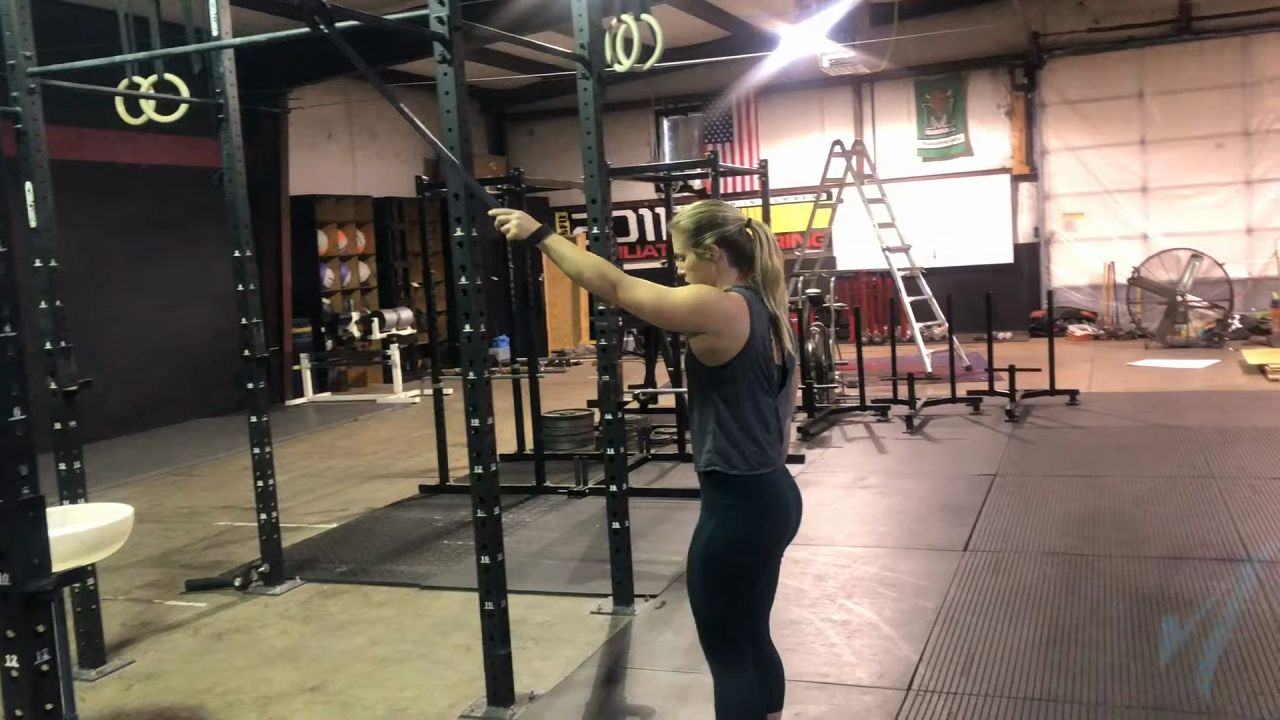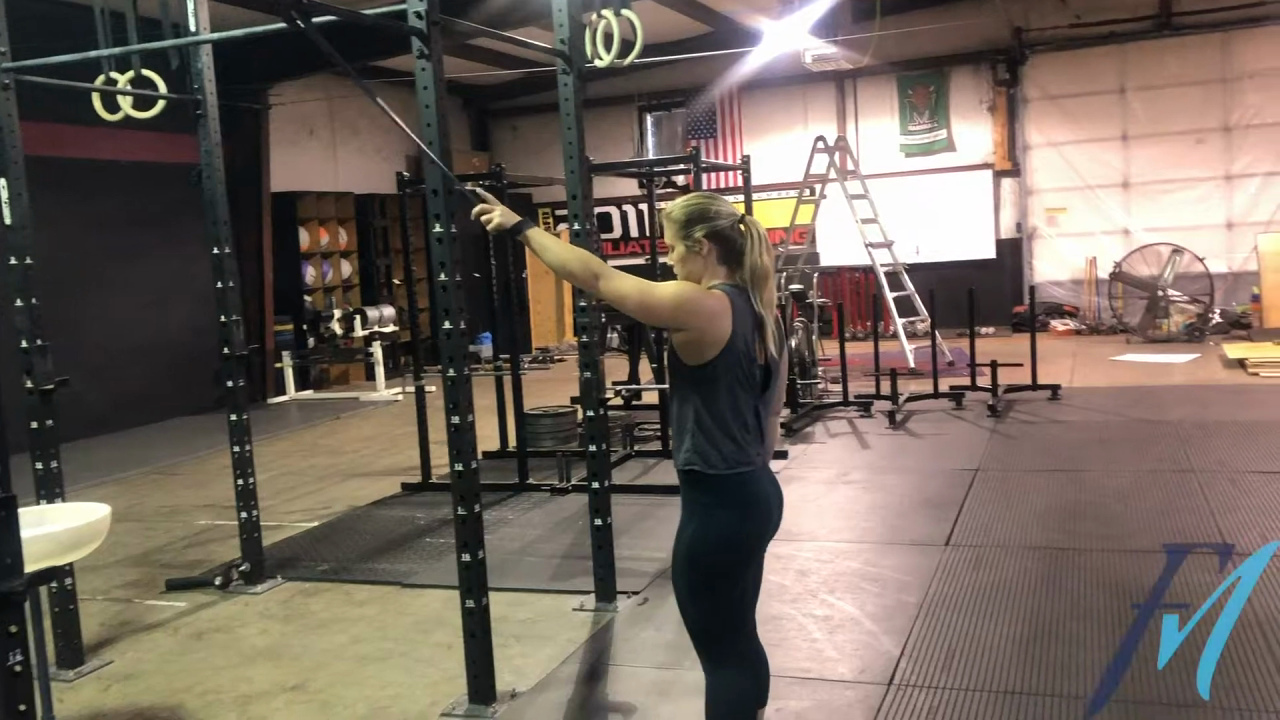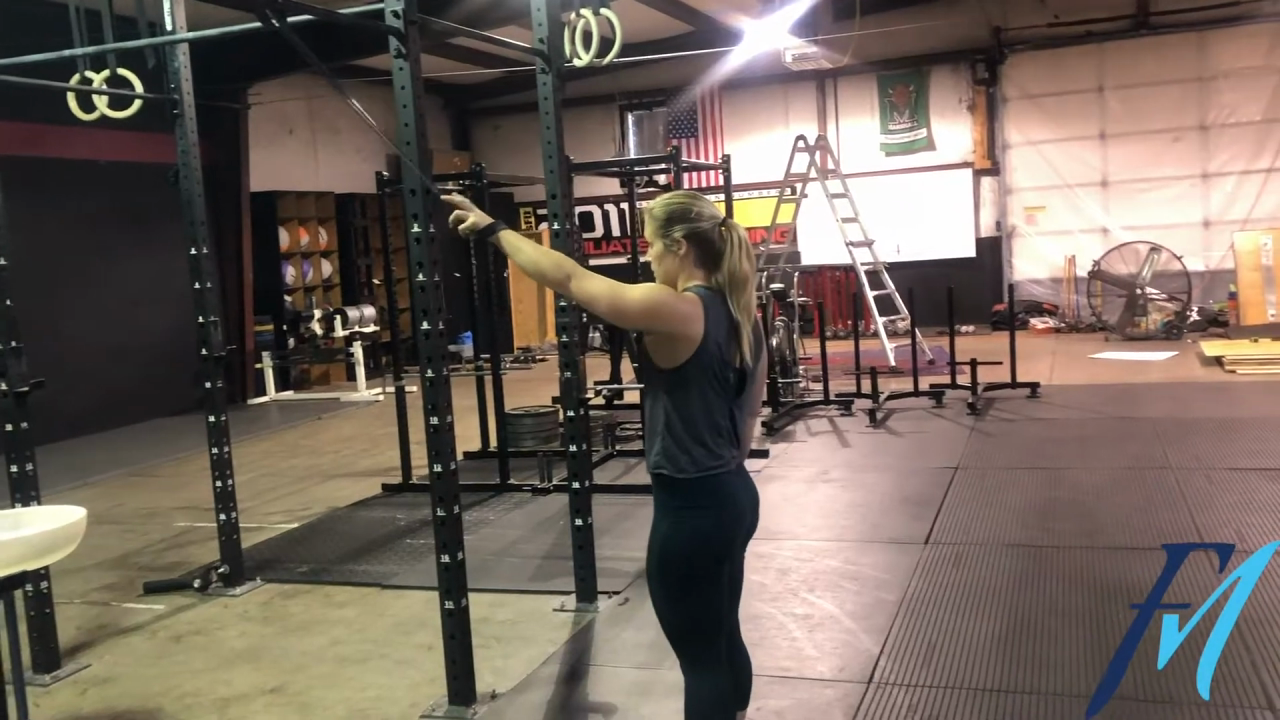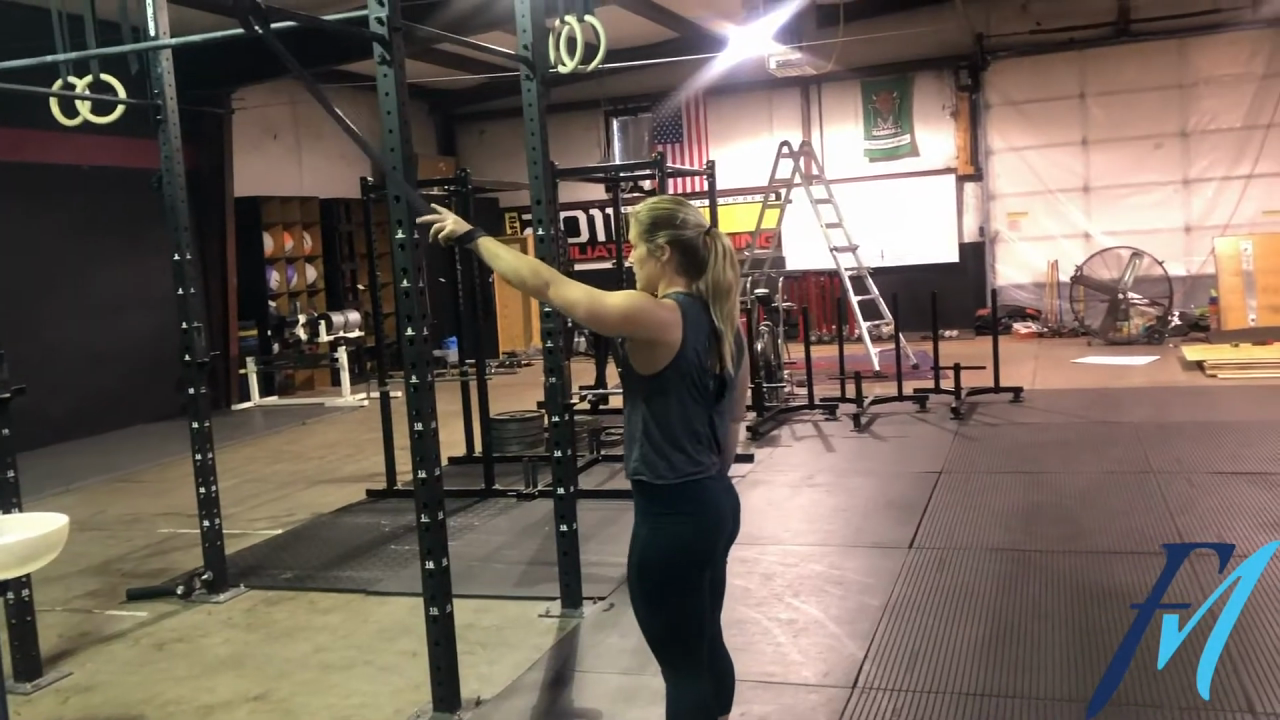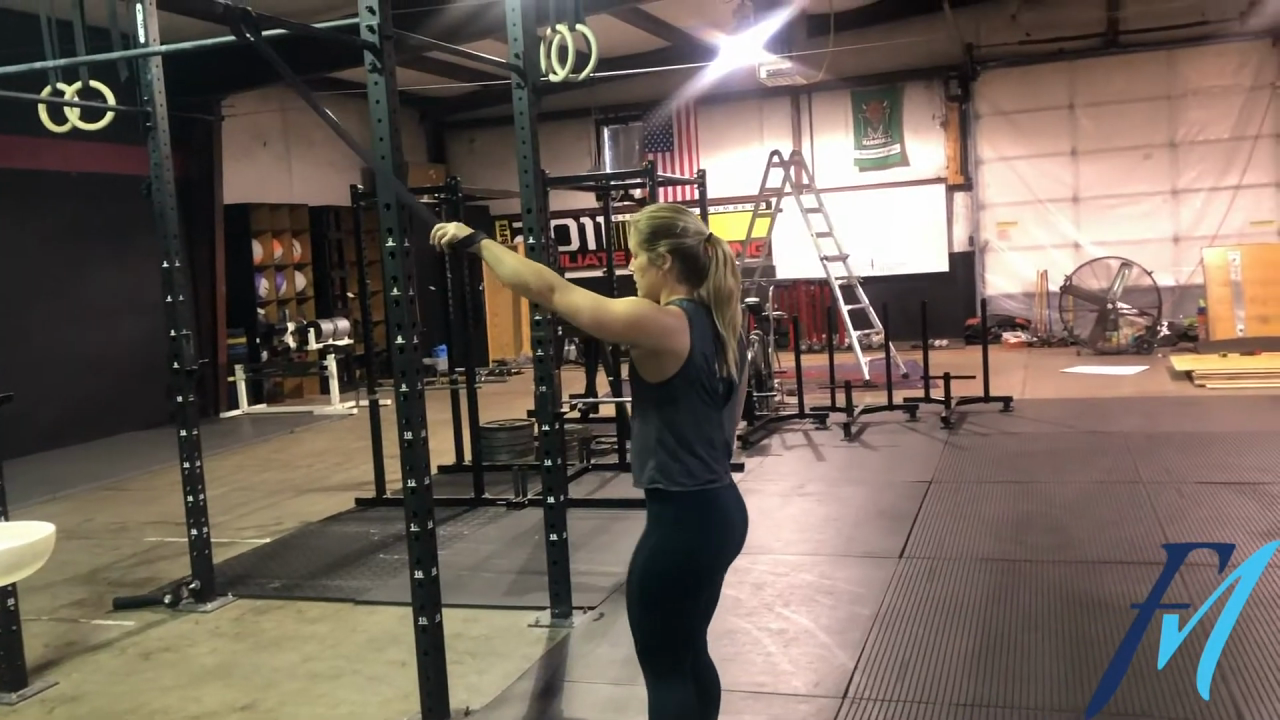
dt=0.3s
person 1, frame 1
left shoulder: (719, 310)
right shoulder: (768, 312)
left elbow: (613, 285)
left wrist: (539, 234)
left hip: (737, 505)
right hip: (773, 496)
left knee: (727, 655)
right knee: (751, 640)
person 1, frame 2
left shoulder: (700, 306)
right shoulder: (760, 312)
left elbow: (596, 277)
left wrist: (520, 227)
left hip: (717, 504)
right hip: (756, 495)
left knee: (721, 654)
right knee: (739, 641)
person 1, frame 3
left shoulder: (674, 311)
right shoulder: (741, 315)
left elbow: (568, 278)
left wrist: (493, 228)
left hip: (690, 507)
right hip: (733, 496)
left knee: (701, 657)
right knee: (722, 640)
person 1, frame 4
left shoulder: (654, 318)
right shoulder: (722, 321)
left elbow: (547, 284)
left wrist: (472, 236)
left hip: (671, 514)
right hip: (715, 504)
left knee: (682, 664)
right knee: (704, 646)
person 1, frame 5
left shoulder: (660, 325)
right shoulder: (720, 326)
left elbow: (550, 290)
left wrist: (475, 240)
left hip: (682, 521)
right hip: (720, 511)
left knee: (666, 671)
right knee: (687, 656)
